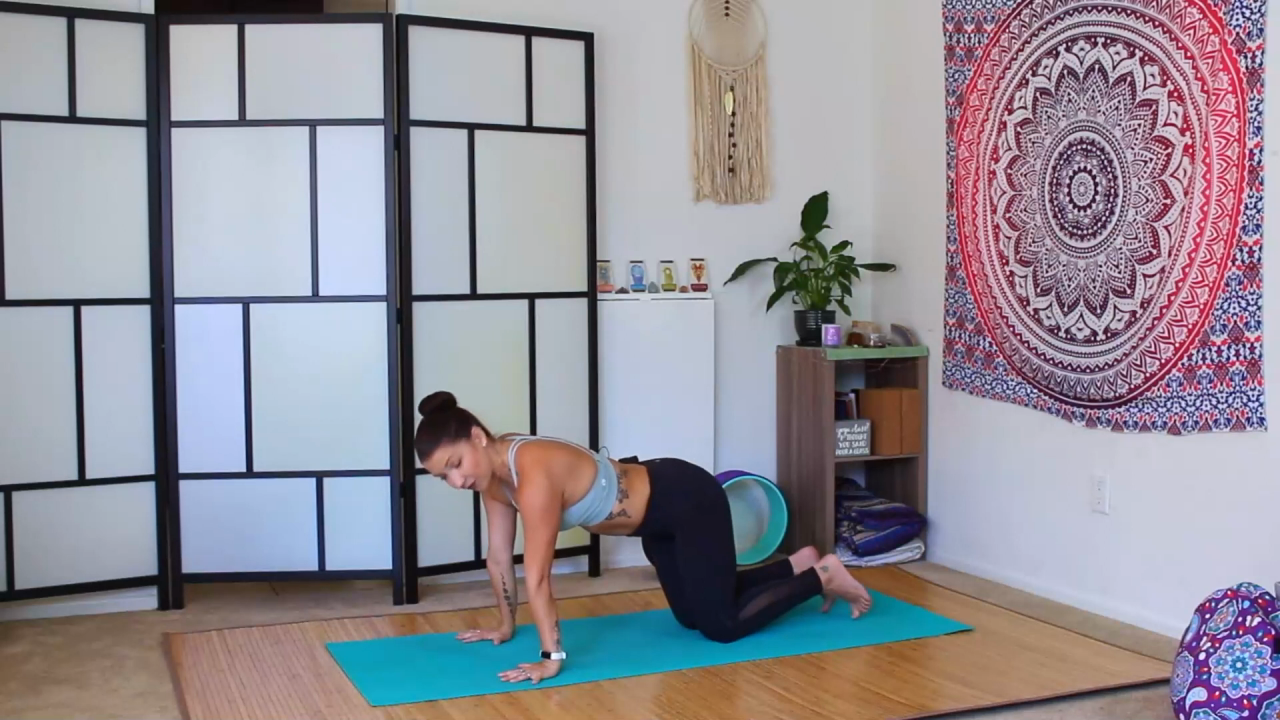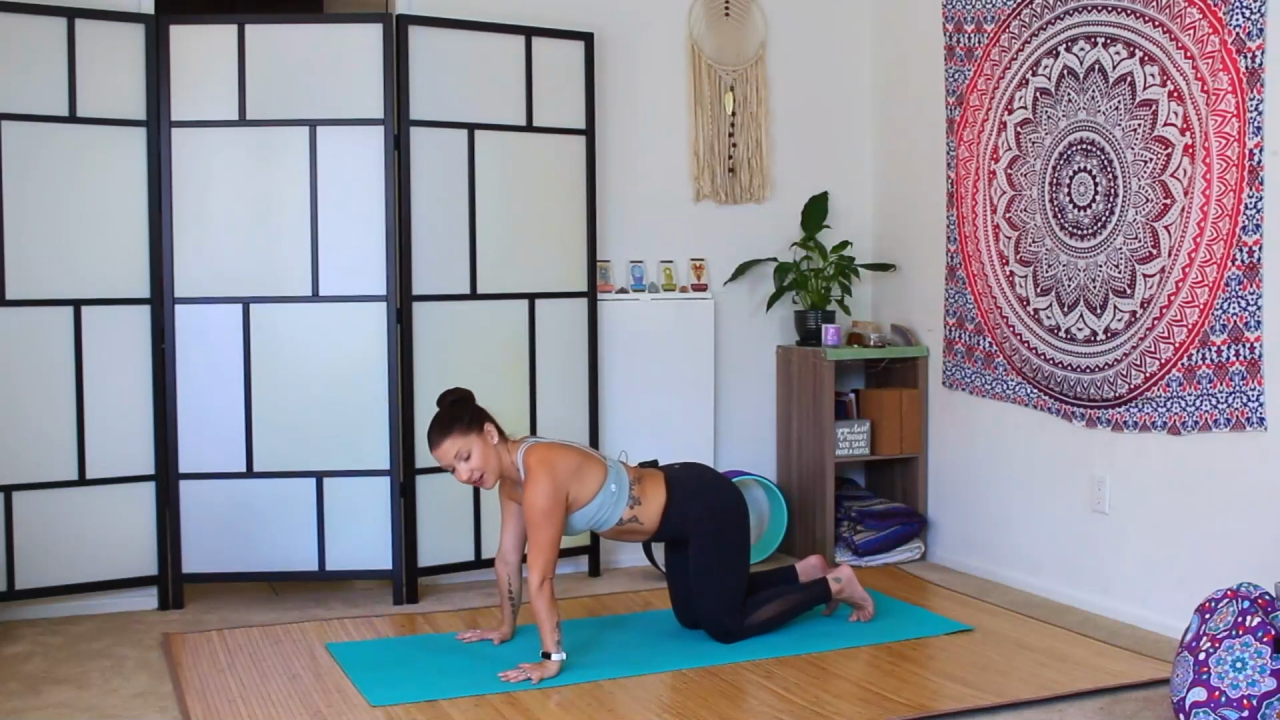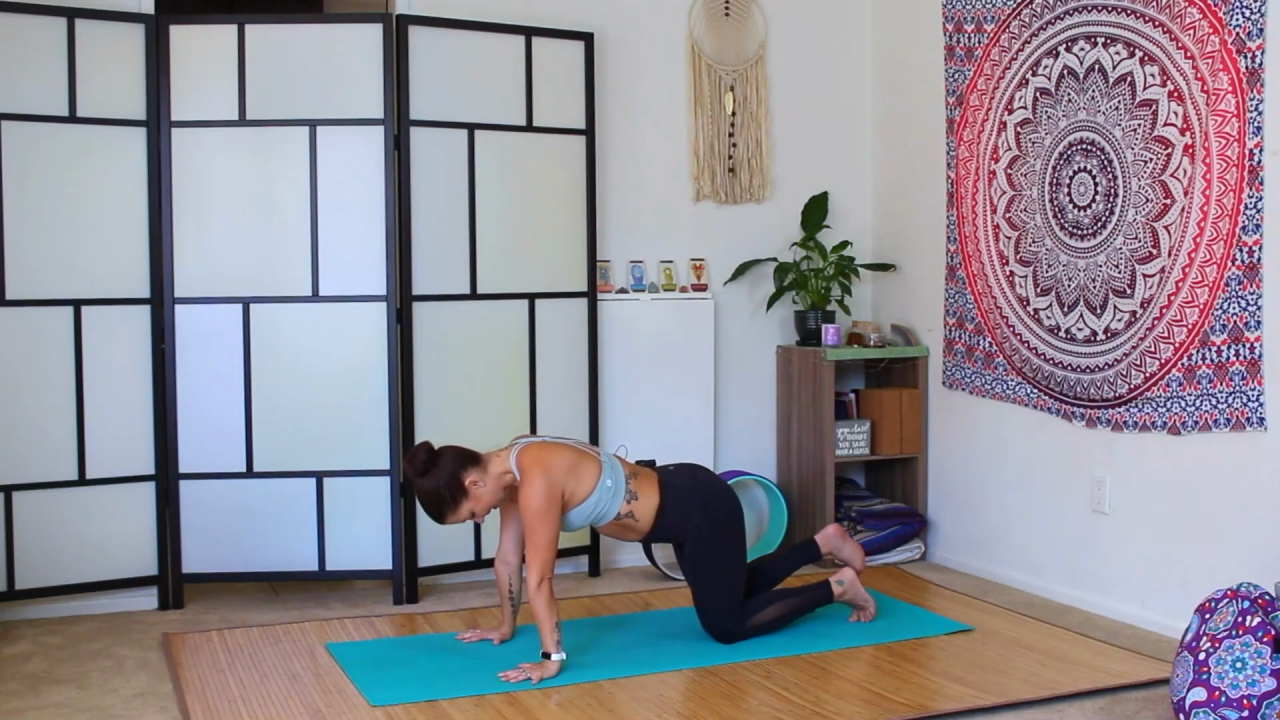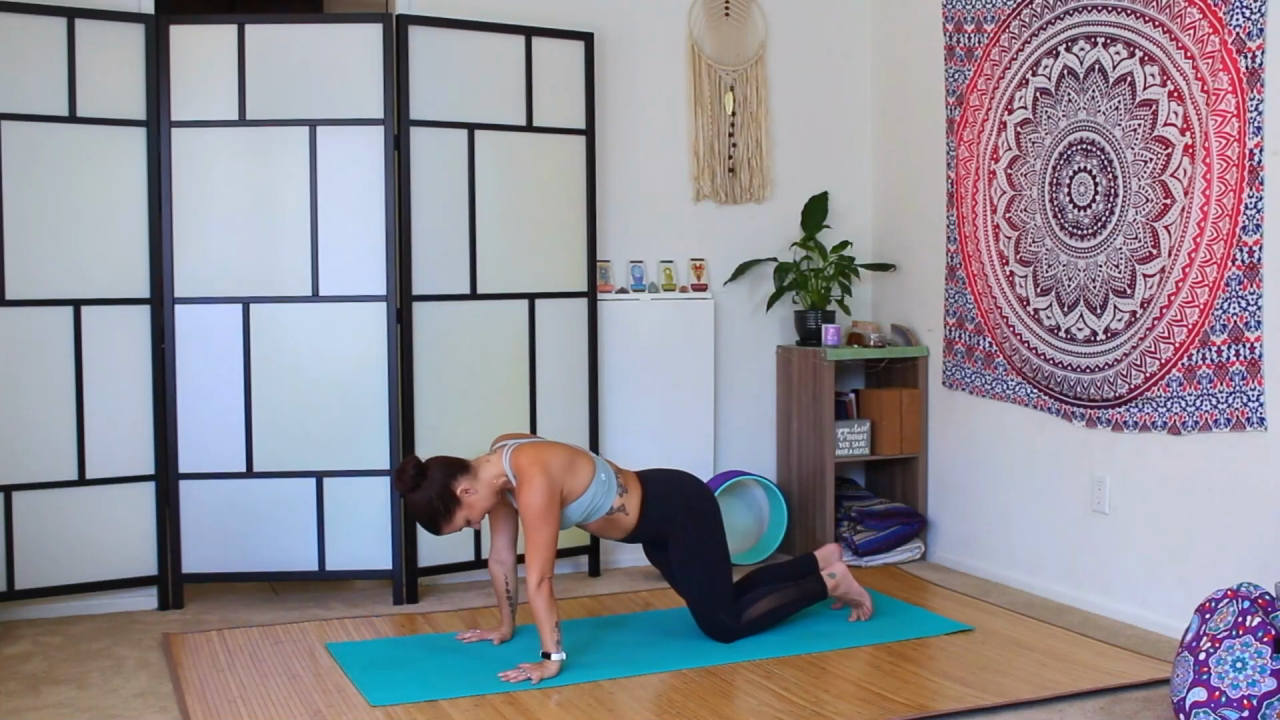
dt=0.7s
person 1, frame 1
left shoulder: (534, 472)
right shoulder: (493, 468)
left elbow: (537, 575)
right elbow: (498, 557)
left wrist: (552, 657)
right wrist: (505, 625)
left hip: (688, 500)
right hip: (659, 509)
left knee: (721, 624)
right knee: (692, 614)
left ankle: (822, 575)
right ankle: (798, 564)
person 1, frame 2
left shoulder: (540, 474)
right shoulder: (508, 472)
left elbow: (539, 577)
right elbow: (508, 557)
left wrist: (552, 658)
right wrist: (506, 625)
left hip: (708, 507)
right hip: (682, 506)
left knee: (725, 627)
right knee: (692, 616)
left ankle: (834, 586)
right ankle: (804, 573)
person 1, frame 3
left shoulder: (535, 478)
right shoulder: (509, 468)
left elbow: (538, 577)
right elbow: (508, 557)
left wrist: (552, 659)
right wrist: (505, 626)
left hip: (703, 507)
right hip: (679, 498)
left knee: (726, 626)
right knee: (728, 592)
left ankle: (838, 585)
right ankle: (824, 543)
person 1, frame 4
left shoulder: (532, 477)
right shoulder: (495, 469)
left elbow: (539, 577)
right elbow: (501, 558)
left wrist: (552, 658)
right wrist: (505, 625)
left hip: (681, 509)
right hip: (655, 516)
left knee: (723, 625)
right knee: (718, 602)
left ankle: (830, 582)
right ankle: (819, 560)
